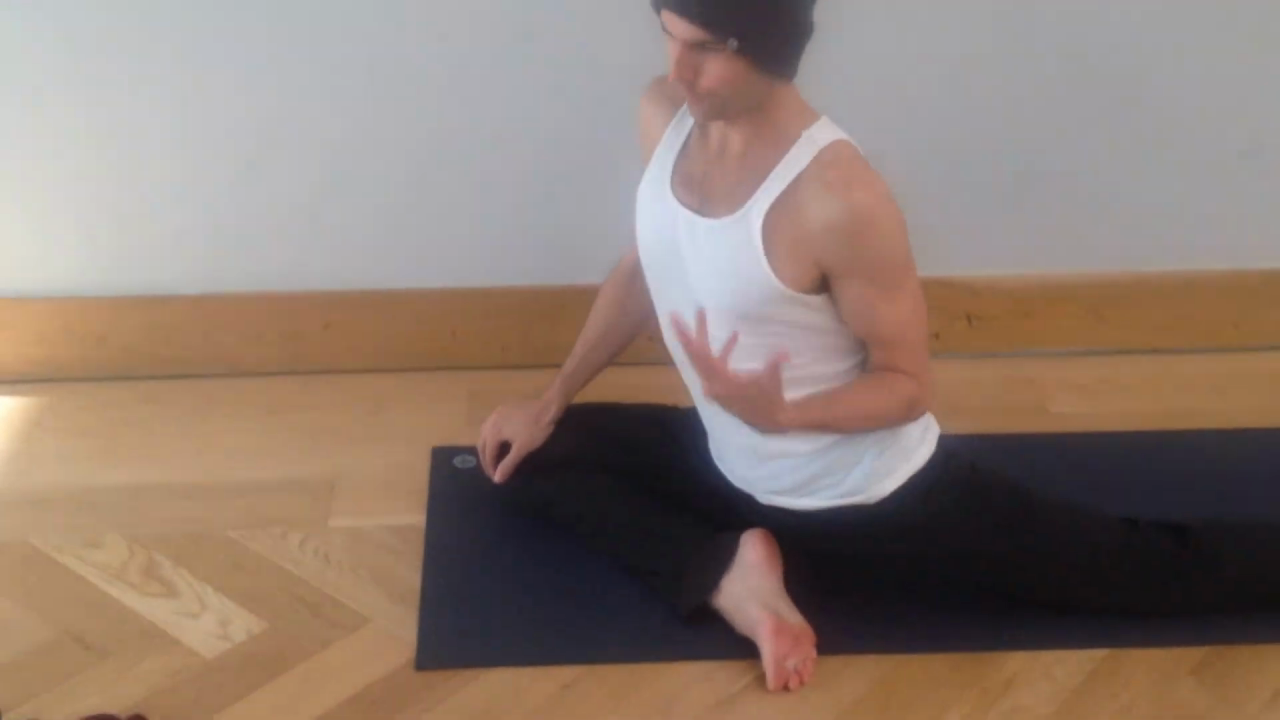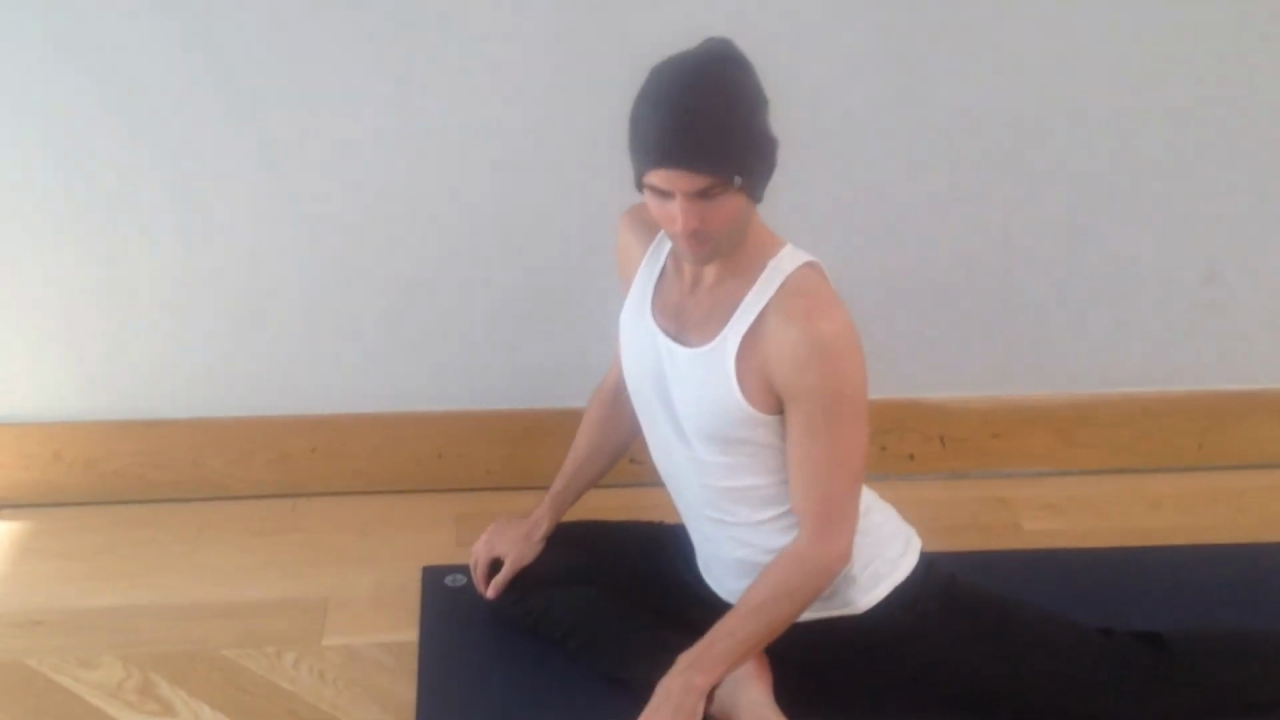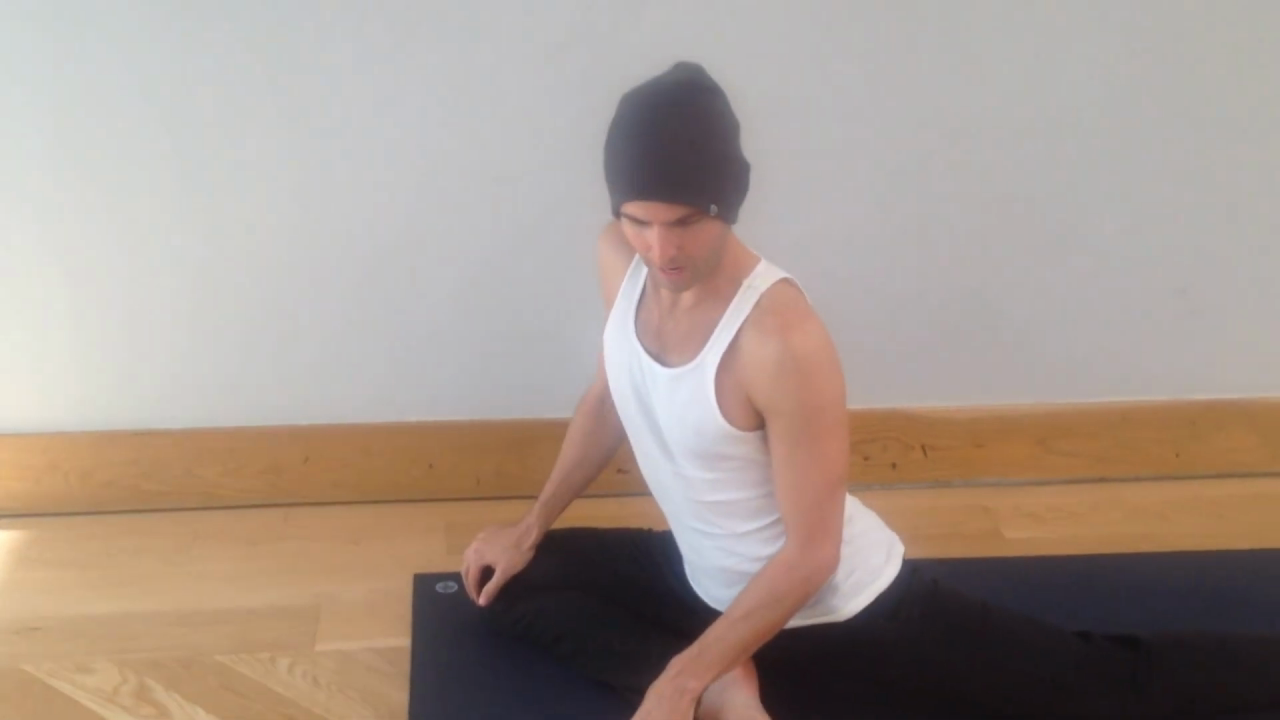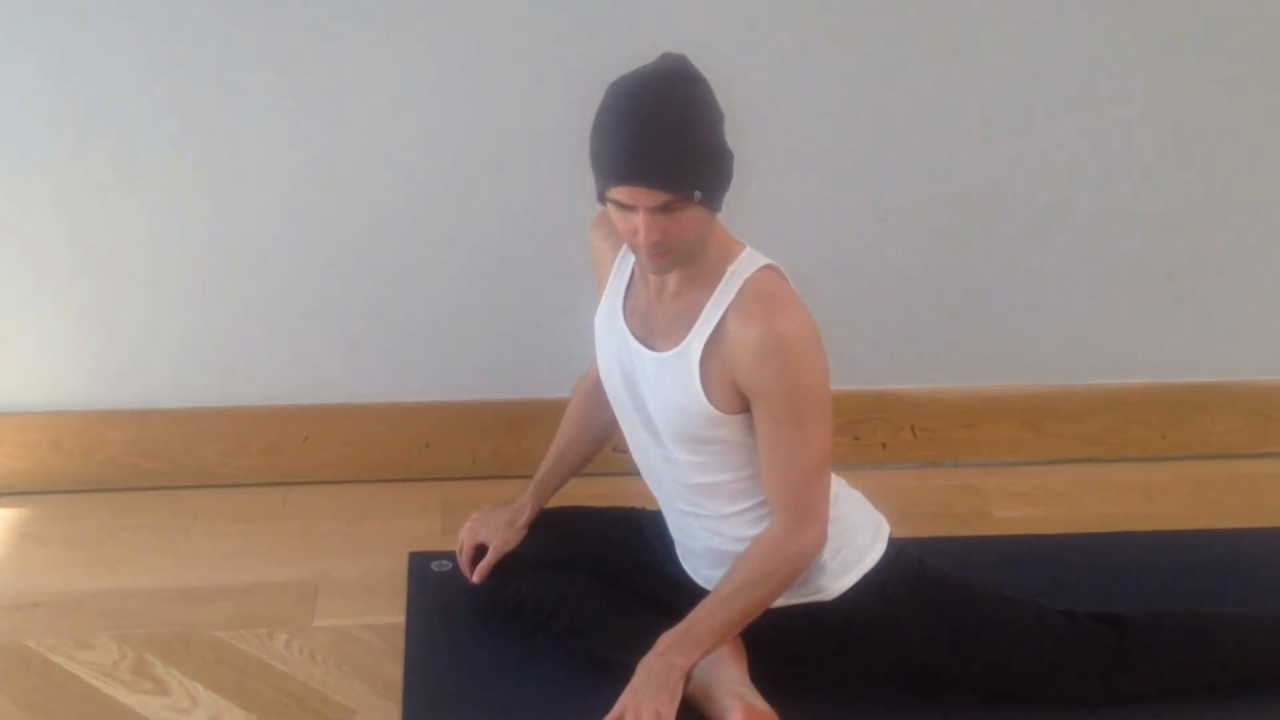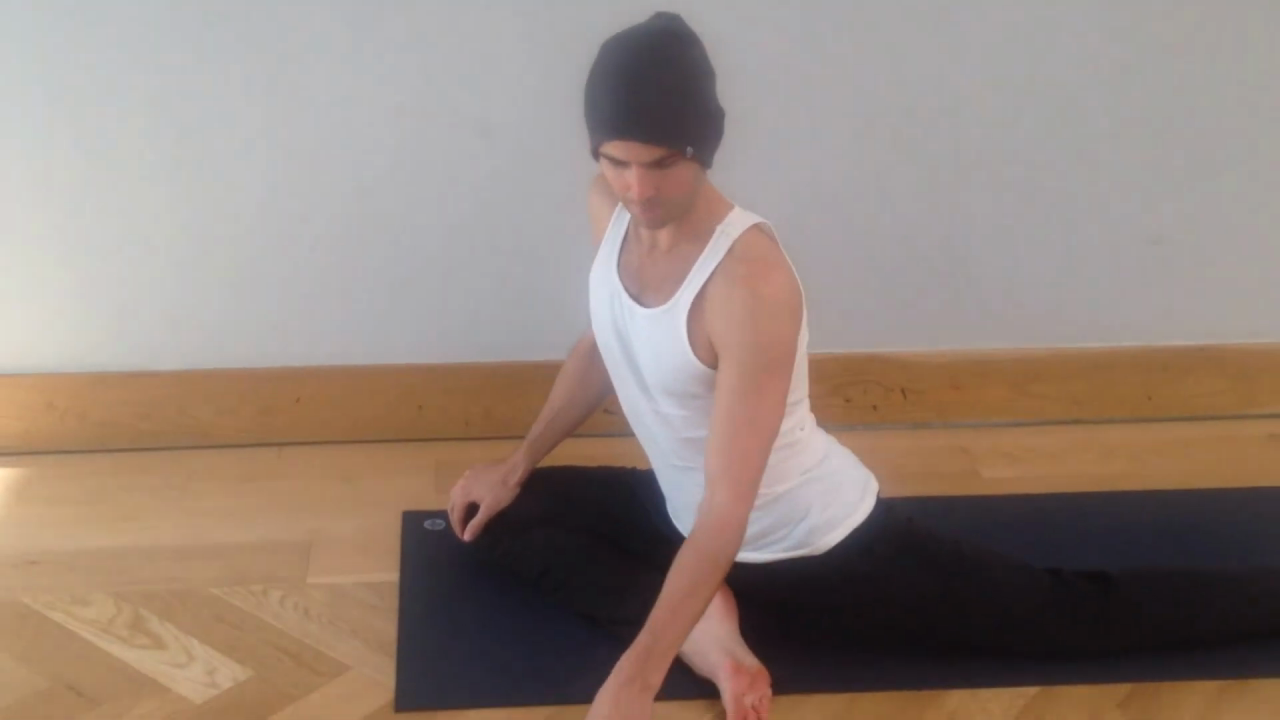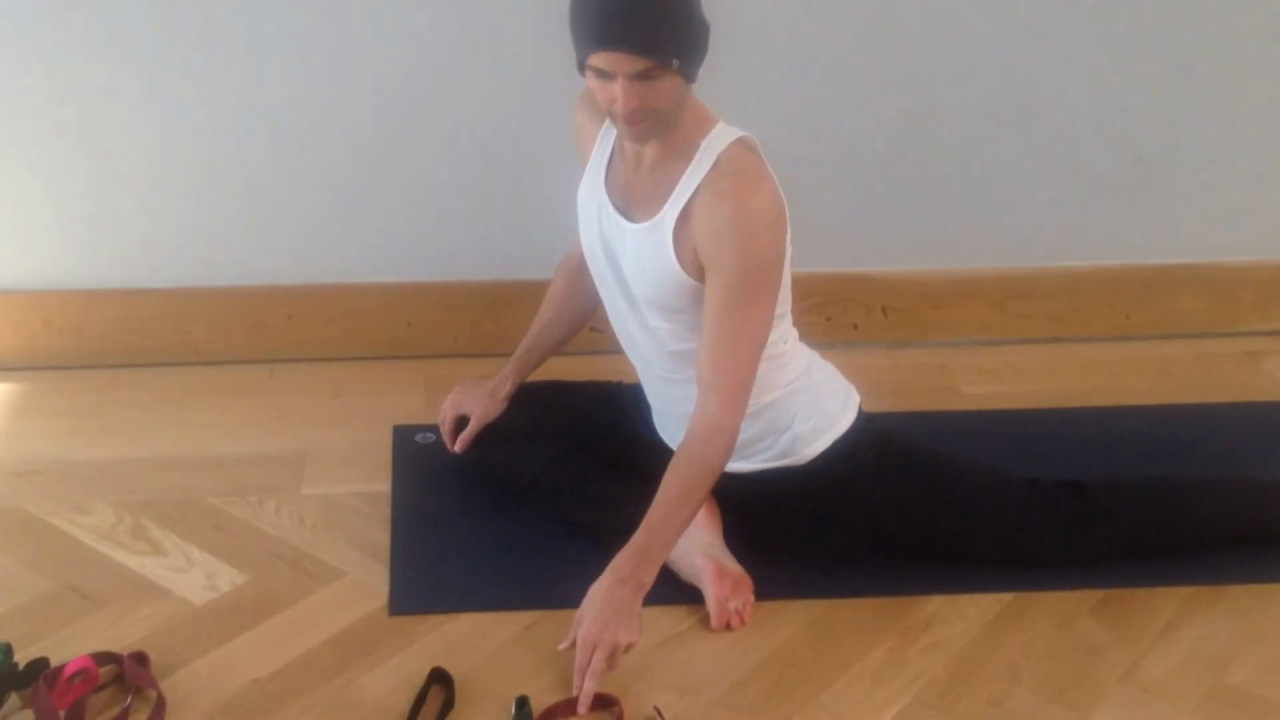
dt=0.7s
person 1, frame 1
left shoulder: (838, 197)
right shoulder: (664, 111)
left elbow: (908, 384)
right elbow: (645, 266)
left wrist: (776, 412)
right wrist: (553, 397)
left hip: (875, 495)
right hip: (733, 465)
left knee: (1138, 566)
right knee: (532, 458)
right ankle: (724, 573)
person 1, frame 2
left shoulder: (804, 323)
right shoulder: (639, 241)
left elbow: (824, 546)
right elbow: (627, 383)
right wrist: (543, 516)
left hip: (857, 604)
right hip: (724, 573)
right knee: (519, 575)
person 1, frame 3
left shoulder: (780, 338)
right shoulder: (619, 257)
left elbow: (812, 554)
right elbow: (611, 394)
right wrist: (533, 523)
left hip: (843, 613)
right hip: (710, 581)
right knee: (513, 580)
person 1, frame 4
left shoulder: (765, 324)
right shoulder: (609, 245)
left elbow: (798, 536)
right elbow: (607, 379)
right wrist: (526, 503)
left hip: (828, 592)
right hip: (699, 560)
right knee: (508, 560)
person 1, frame 5
left shoulder: (749, 284)
right shoulder: (609, 205)
left elbow: (726, 512)
right elbow: (605, 342)
right wrist: (518, 463)
left hip: (814, 547)
right hip: (687, 510)
left knee: (1073, 614)
right knee: (500, 517)
right ankle: (699, 619)
person 1, frame 6
left shoulder: (735, 195)
right shoulder: (596, 122)
left elbow: (720, 419)
right elbow: (591, 261)
left wrist: (628, 576)
right wrist: (507, 376)
left hip: (801, 456)
right hip: (673, 428)
left knee: (1051, 524)
right knee: (487, 432)
right ankle: (685, 531)
